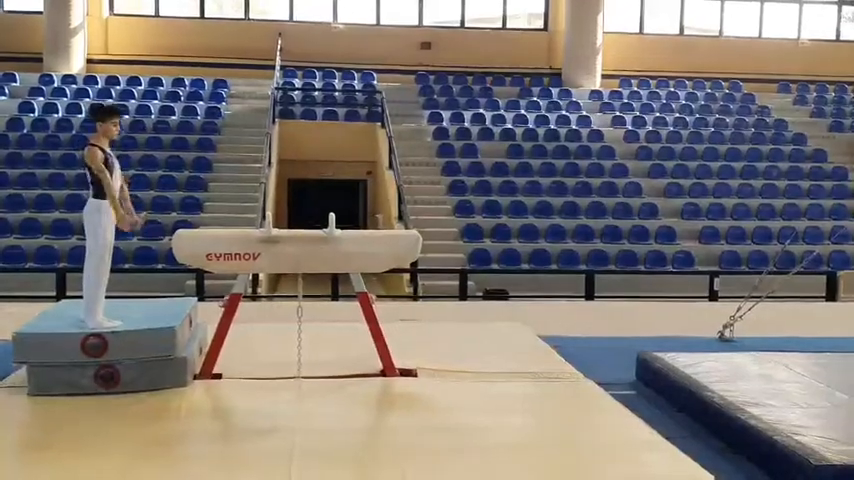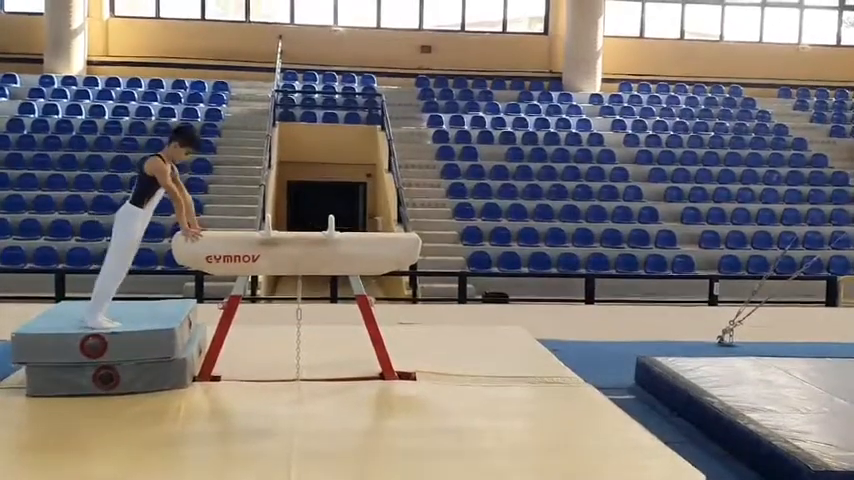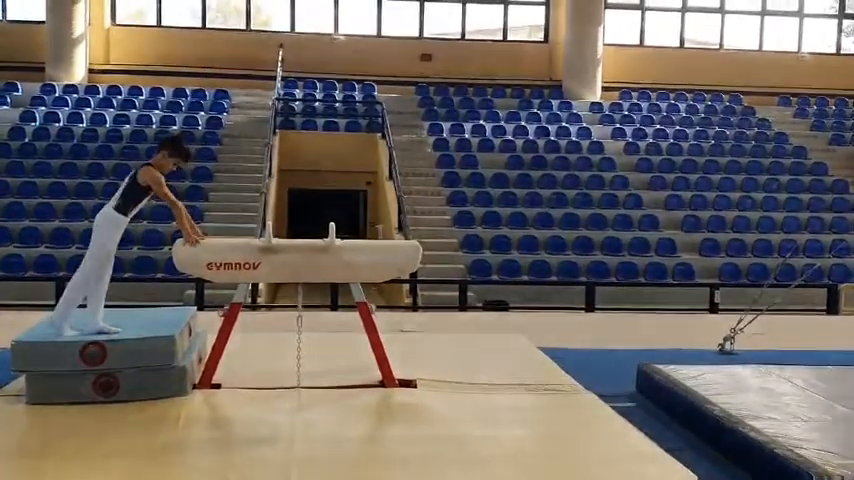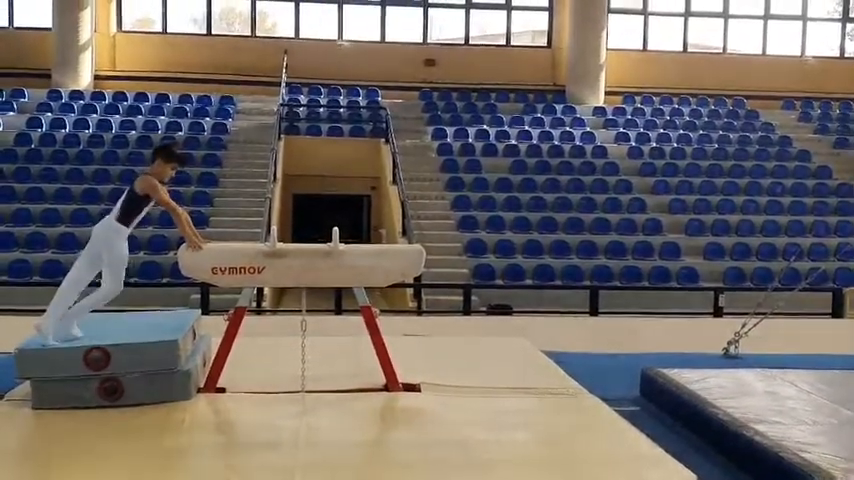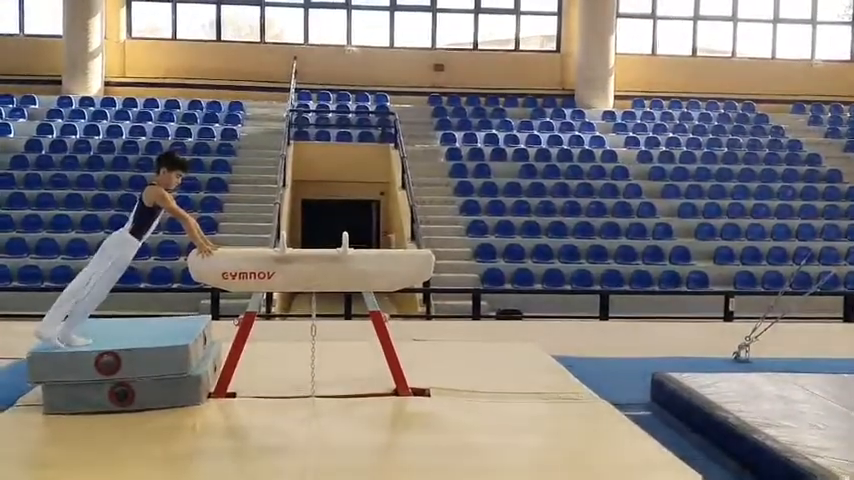
dt=1s
person 1, frame 1
left shoulder: (107, 151)
right shoulder: (93, 151)
left elbow: (120, 183)
right elbow: (105, 180)
left wrist: (130, 212)
right wrist: (118, 211)
left hip: (106, 210)
right hip: (99, 209)
left knee: (99, 263)
right knee: (97, 262)
left ankle: (93, 314)
right ankle: (93, 317)
person 1, frame 2
left shoulder: (170, 169)
right shoulder: (157, 164)
left elbow: (185, 196)
right elbow: (175, 197)
left wrist: (194, 225)
right wrist: (184, 228)
left hip: (137, 219)
right hip: (132, 217)
left knee: (118, 266)
right knee: (116, 266)
left ankle: (96, 313)
right ankle: (94, 315)
person 1, frame 3
left shoulder: (152, 174)
right shoulder: (151, 174)
left elbow: (177, 205)
right elbow: (174, 205)
left wrist: (194, 230)
right wrist: (187, 234)
left hip: (113, 222)
right hip: (111, 222)
left knee: (101, 273)
right knee: (90, 271)
left ankle: (93, 322)
right ankle: (60, 319)
person 1, frame 4
left shoulder: (156, 186)
right shoulder: (148, 182)
left elbow: (179, 212)
right elbow: (174, 211)
left wrist: (197, 237)
right wrist: (189, 239)
left hip: (109, 231)
right hip: (113, 233)
left knee: (78, 278)
right knee: (113, 286)
left ankle: (49, 323)
right ankle: (66, 321)
person 1, frame 5
left shoulder: (162, 193)
right shoulder: (156, 192)
left elbow: (188, 219)
right elbow: (184, 219)
left wrist: (206, 243)
right wrist: (200, 245)
left hip: (123, 243)
right hip: (124, 244)
left knee: (87, 284)
right knee: (94, 289)
left ankle: (49, 327)
right ankle: (65, 333)
